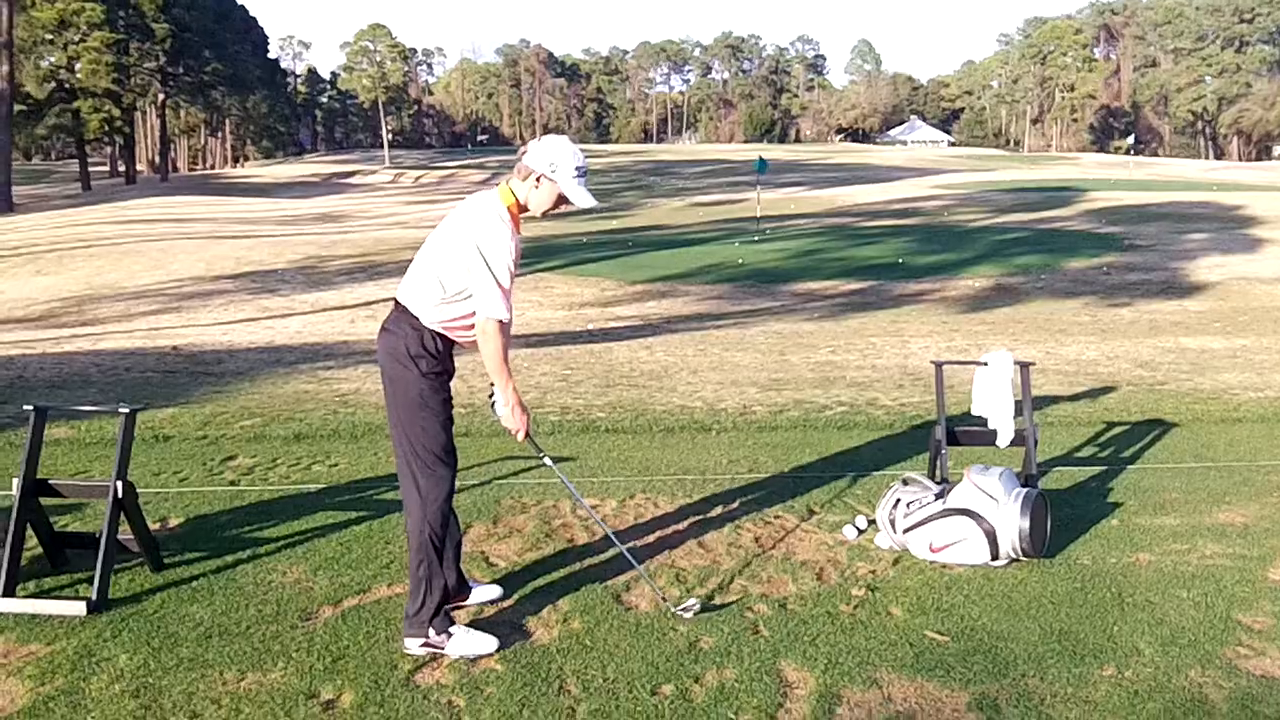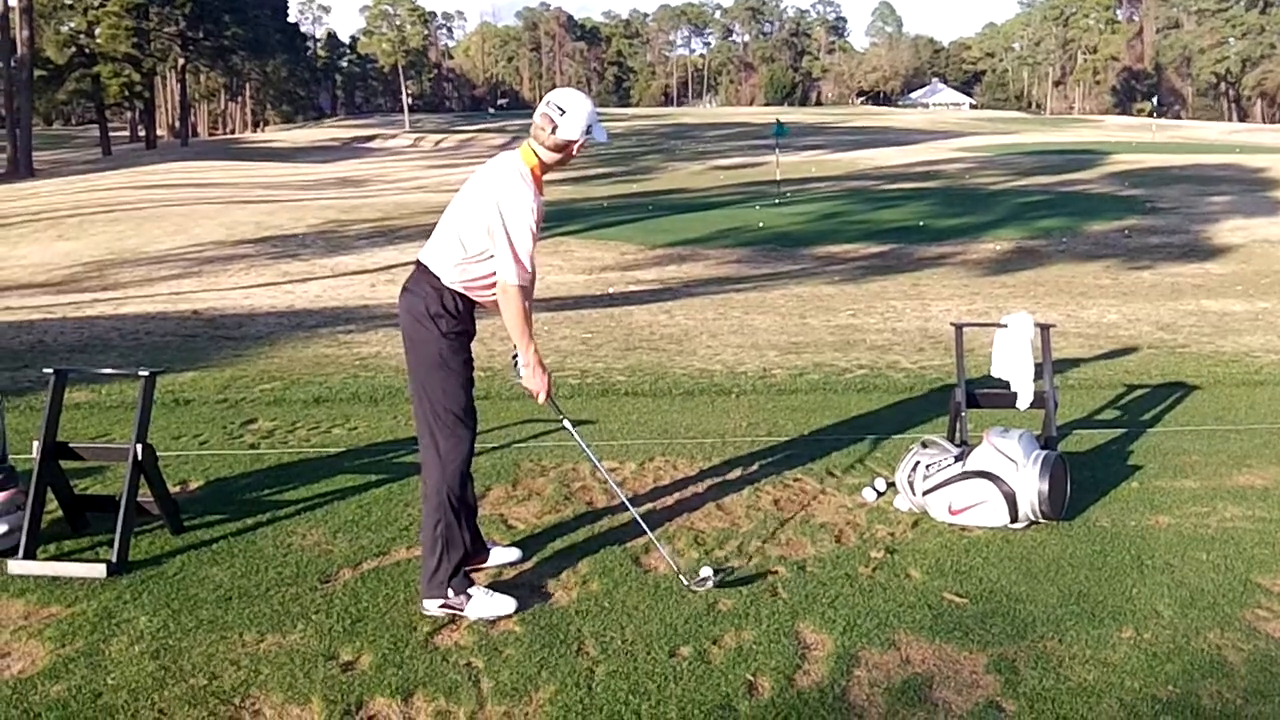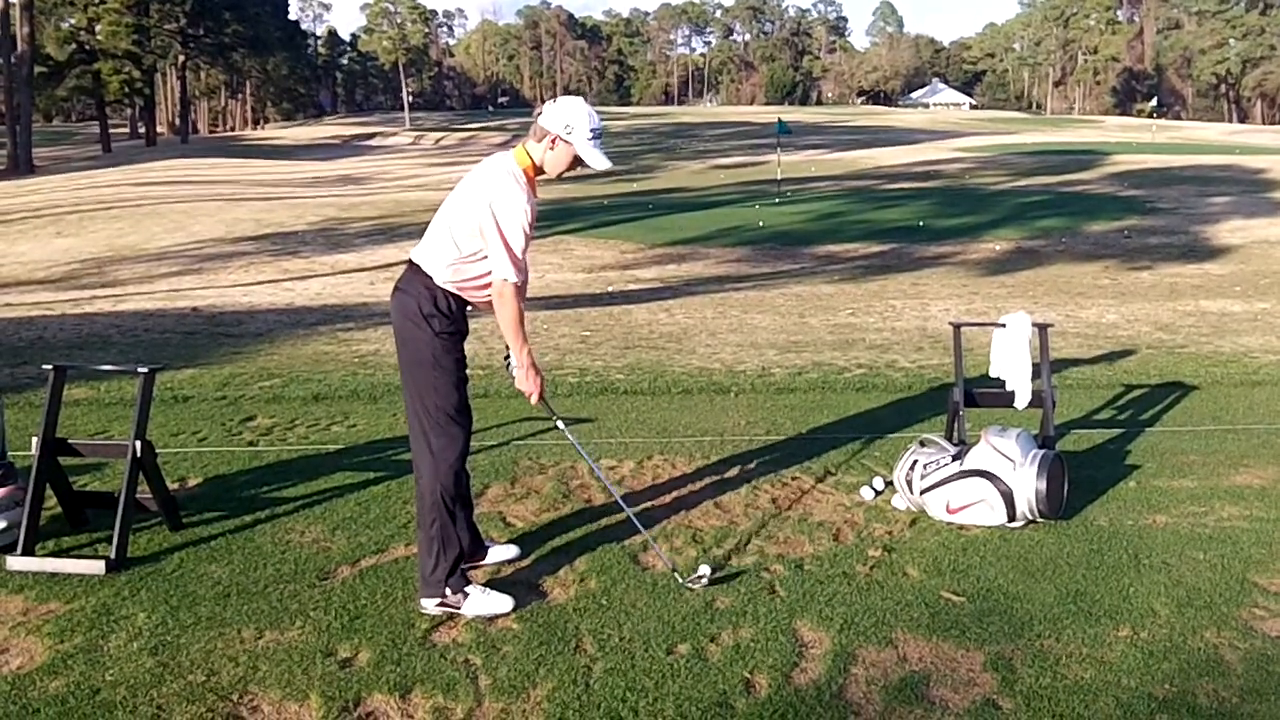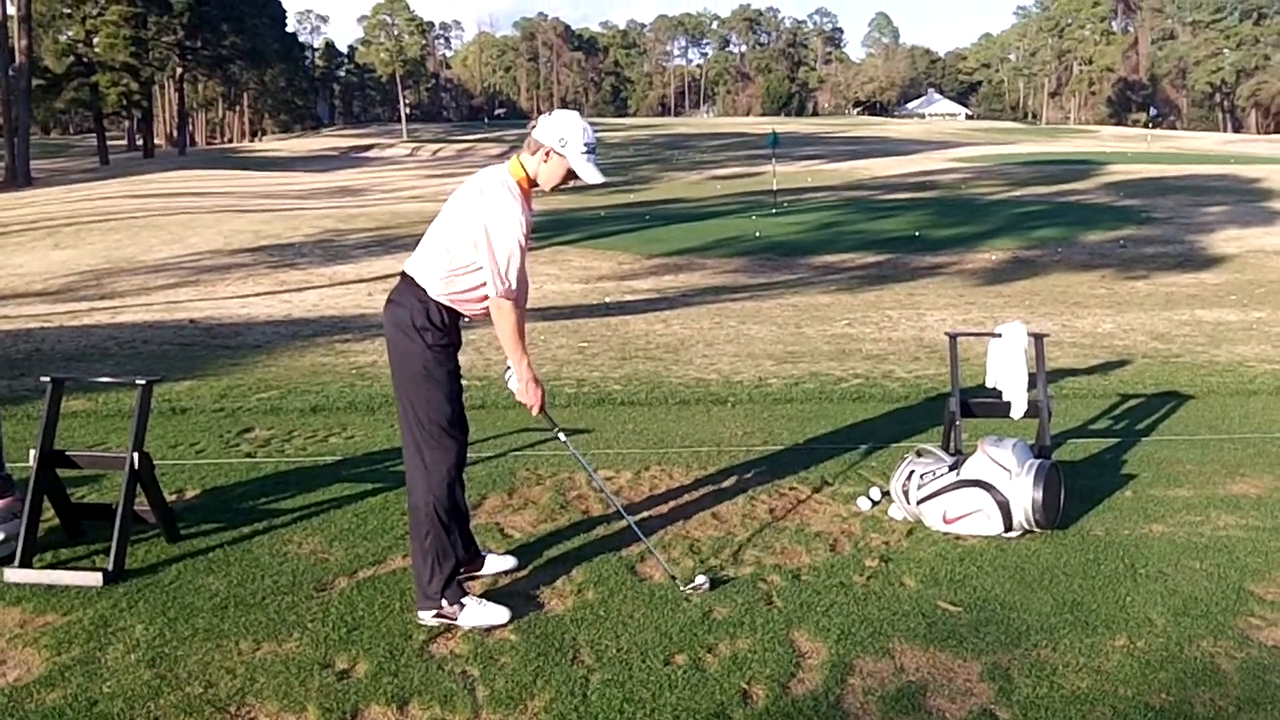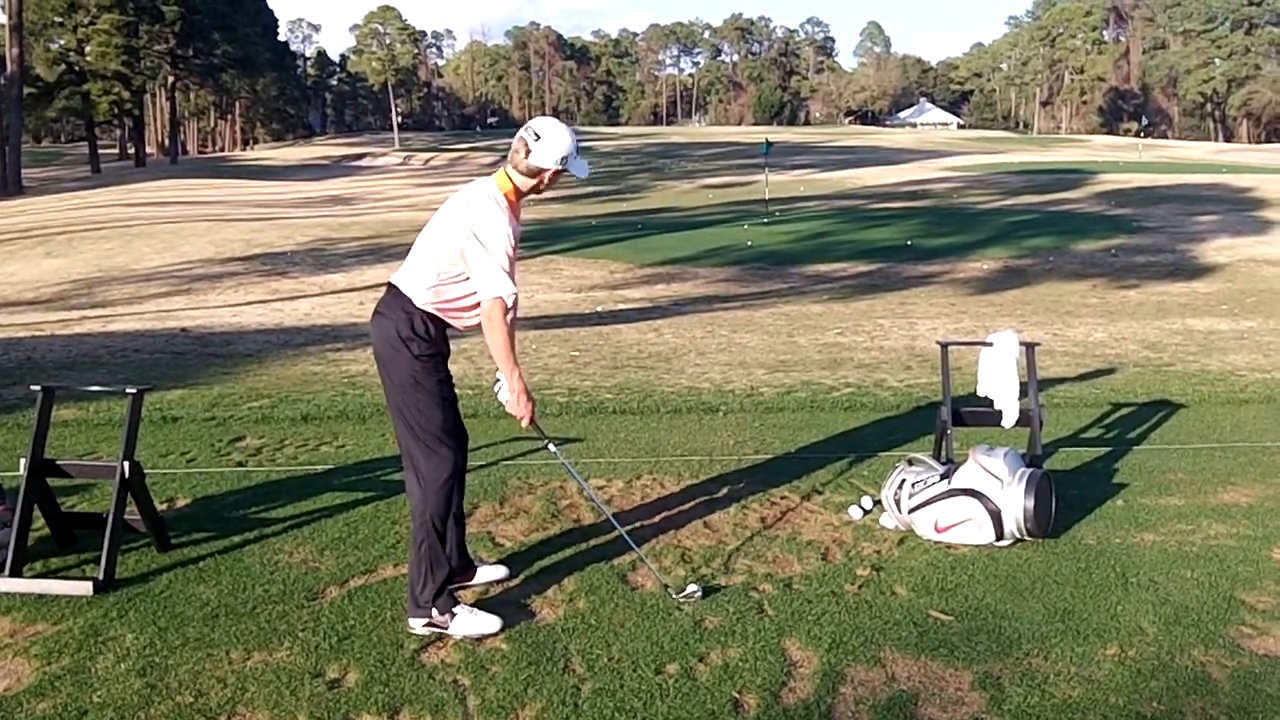
dt=1s
person 1, frame 1
left shoulder: (491, 206)
right shoulder: (496, 228)
left elbow: (494, 312)
right elbow: (489, 324)
left wrist: (503, 384)
right wrist: (509, 397)
left hip: (419, 342)
right hip: (416, 347)
left knee: (437, 471)
right knee: (430, 480)
left ankle: (448, 582)
right ankle: (427, 624)
person 1, frame 2
left shoulder: (512, 167)
right shoulder: (520, 191)
left elbow: (516, 276)
right elbow: (510, 287)
left wrist: (527, 345)
right wrist: (531, 360)
left hip: (441, 303)
right hip: (437, 308)
left knee: (458, 432)
right knee: (448, 441)
left ankle: (466, 545)
right ankle: (445, 585)
person 1, frame 3
left shoulder: (507, 169)
right shoulder: (512, 192)
left elbow: (512, 276)
right elbow: (504, 288)
left wrist: (519, 349)
right wrist: (524, 361)
left hip: (435, 303)
right hip: (429, 307)
left knee: (454, 432)
right knee: (441, 442)
left ankle: (464, 543)
right ankle: (442, 585)
person 1, frame 4
left shoulder: (503, 184)
right shoulder: (506, 205)
left elbow: (511, 289)
right elbow: (503, 300)
left wrist: (519, 362)
right wrist: (524, 372)
left hip: (430, 316)
right hip: (421, 319)
left knee: (450, 443)
right knee: (435, 454)
left ankle: (460, 553)
right ankle: (438, 597)
person 1, frame 5
left shoulder: (497, 200)
right shoulder: (491, 214)
left elbow: (498, 303)
right elbow: (494, 310)
left wrist: (509, 375)
right wrist: (516, 385)
left hip: (417, 328)
right hip: (408, 330)
left knee: (450, 448)
right knee: (435, 460)
left ankle: (452, 563)
right ankle: (429, 604)
